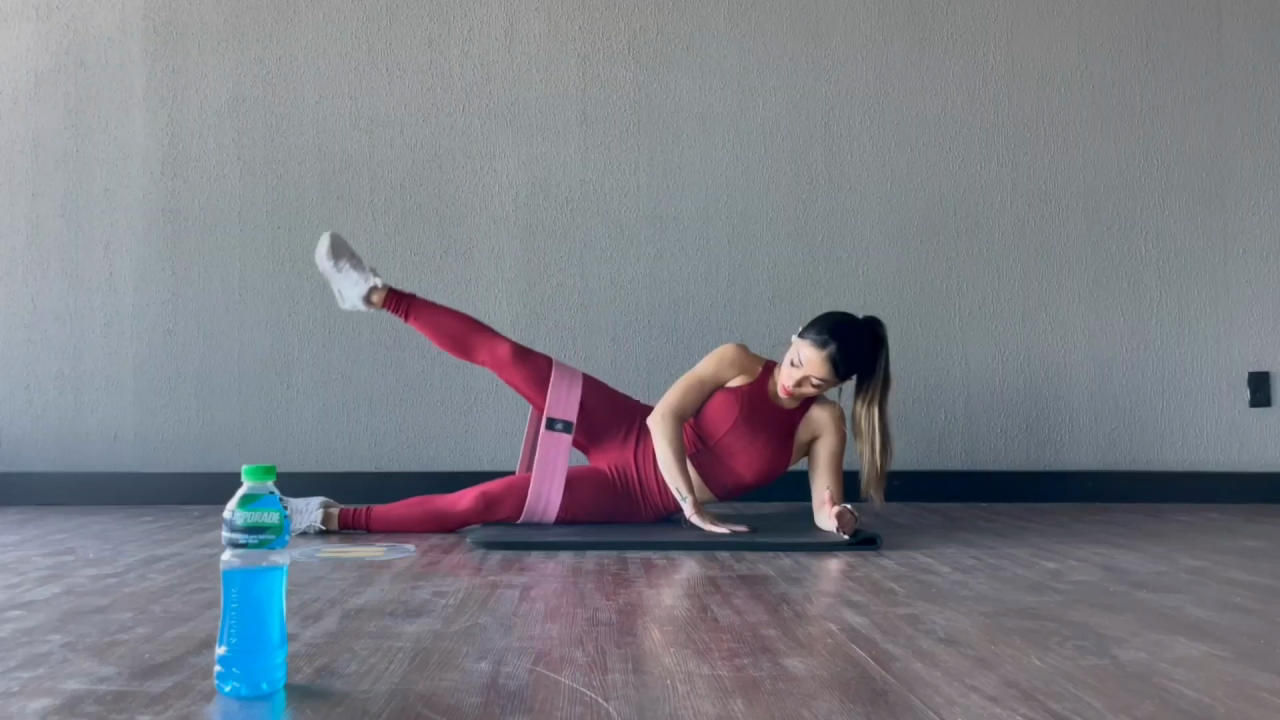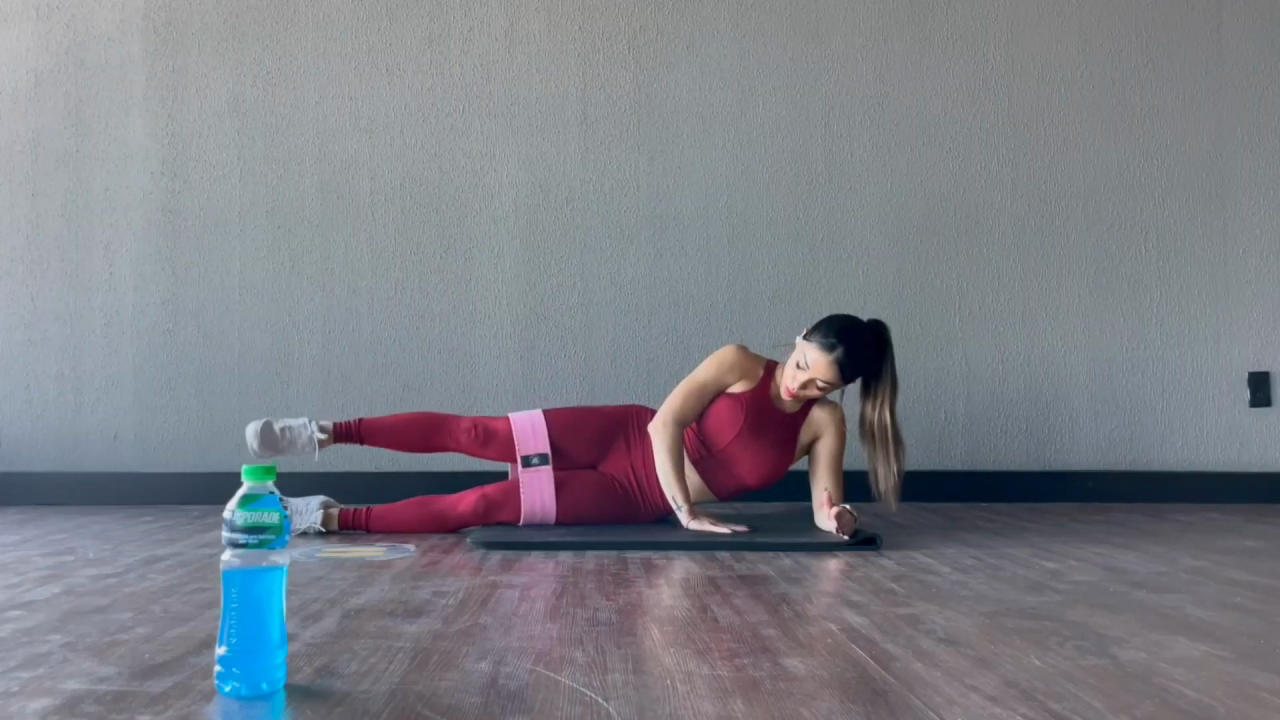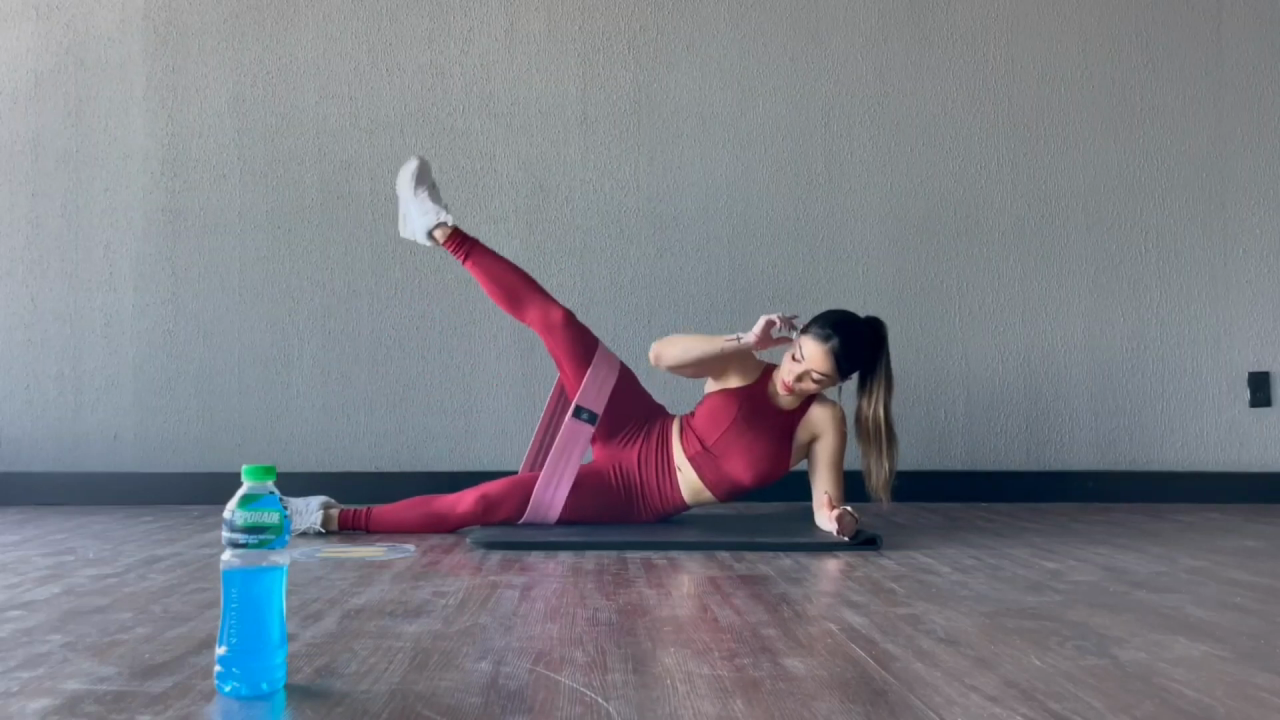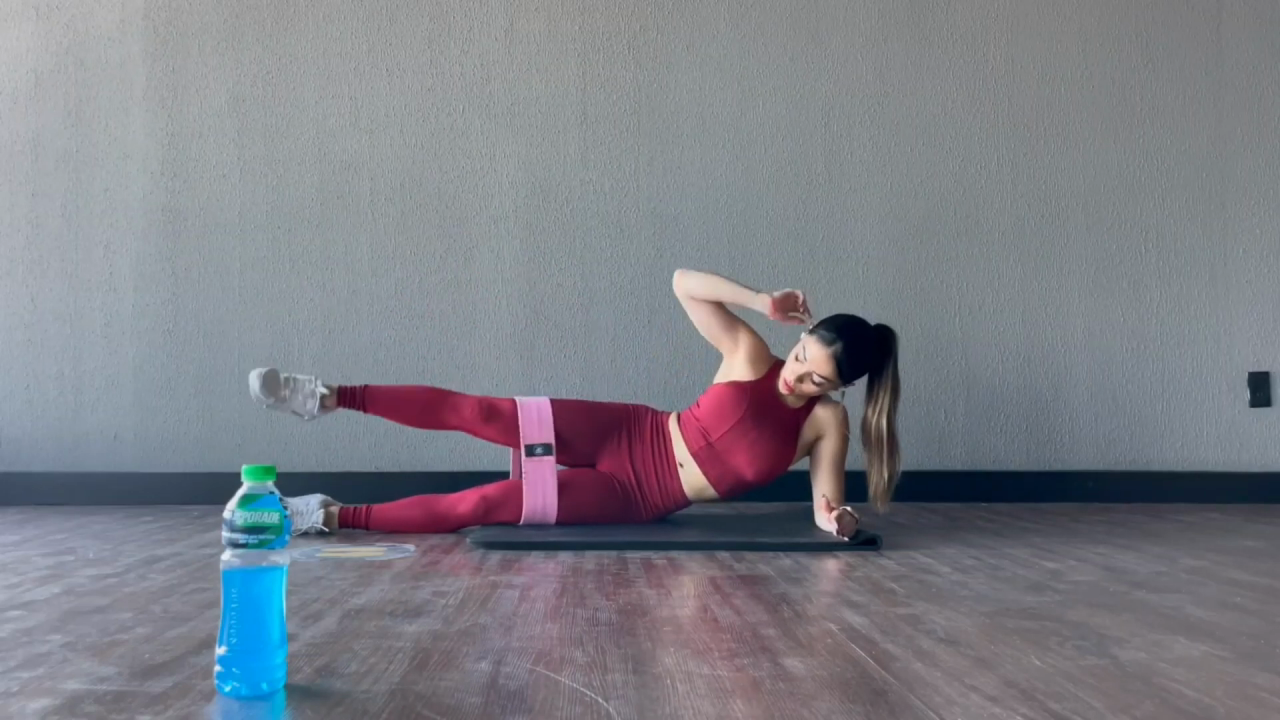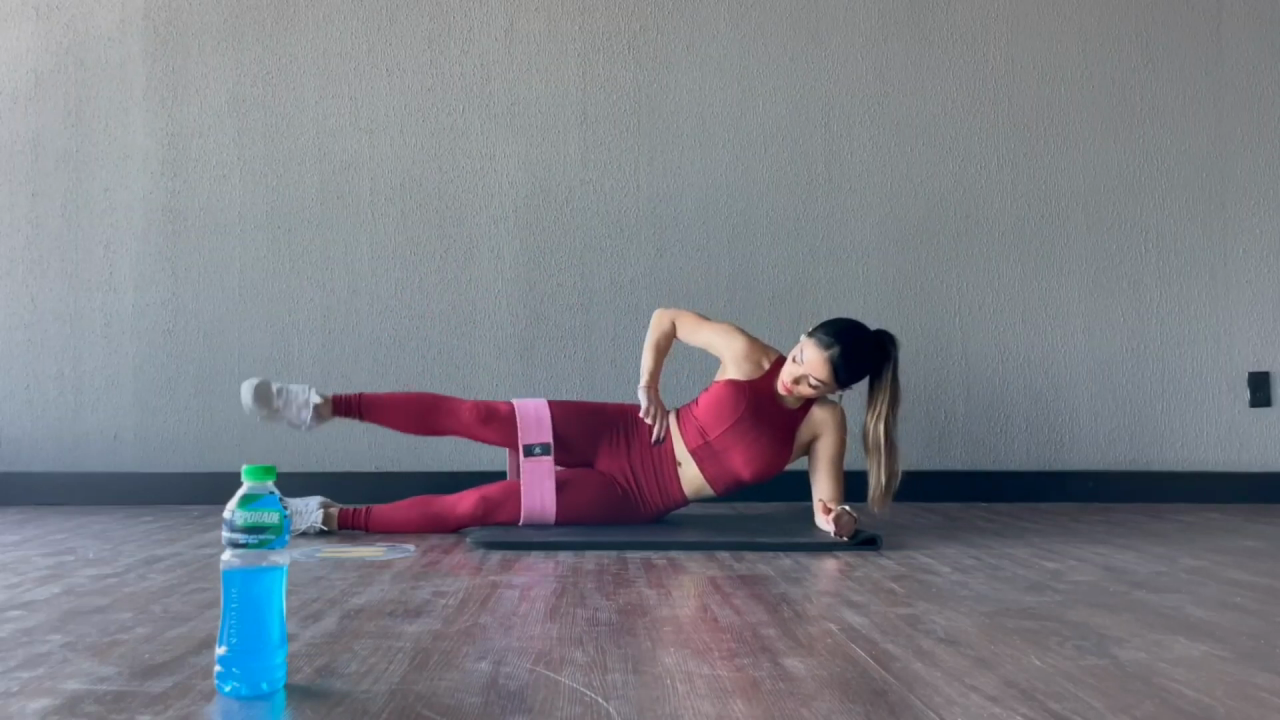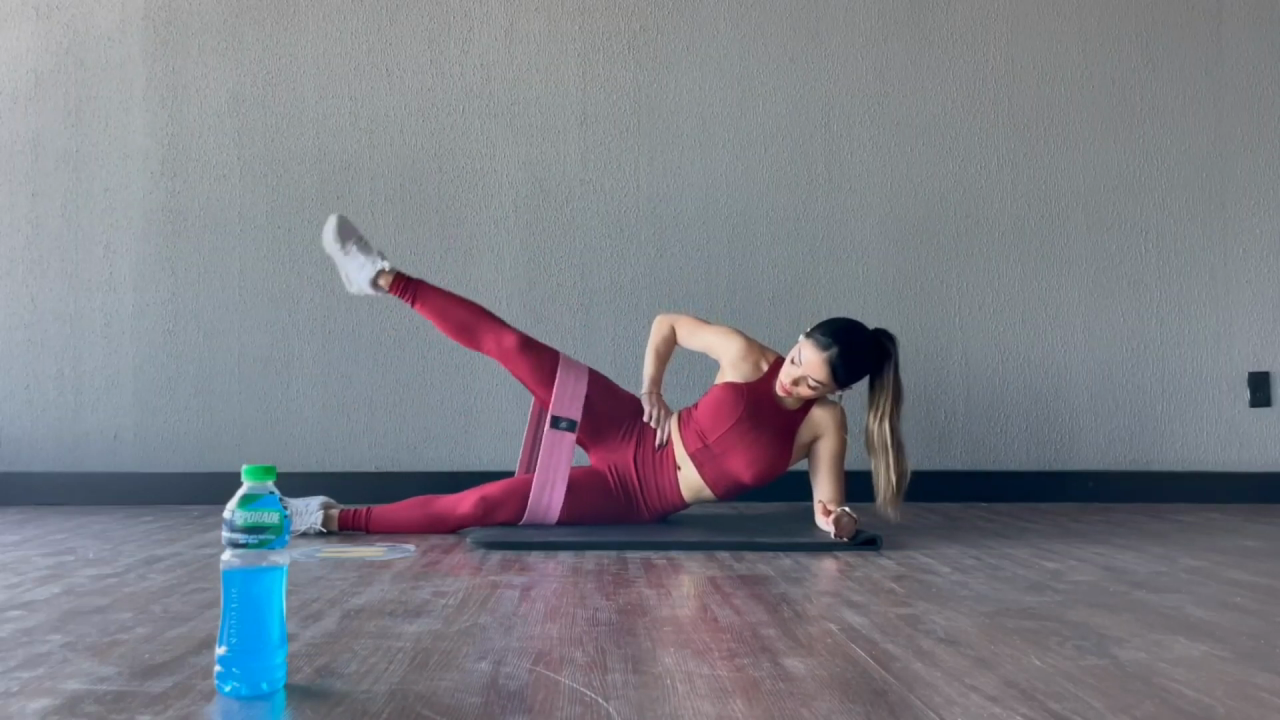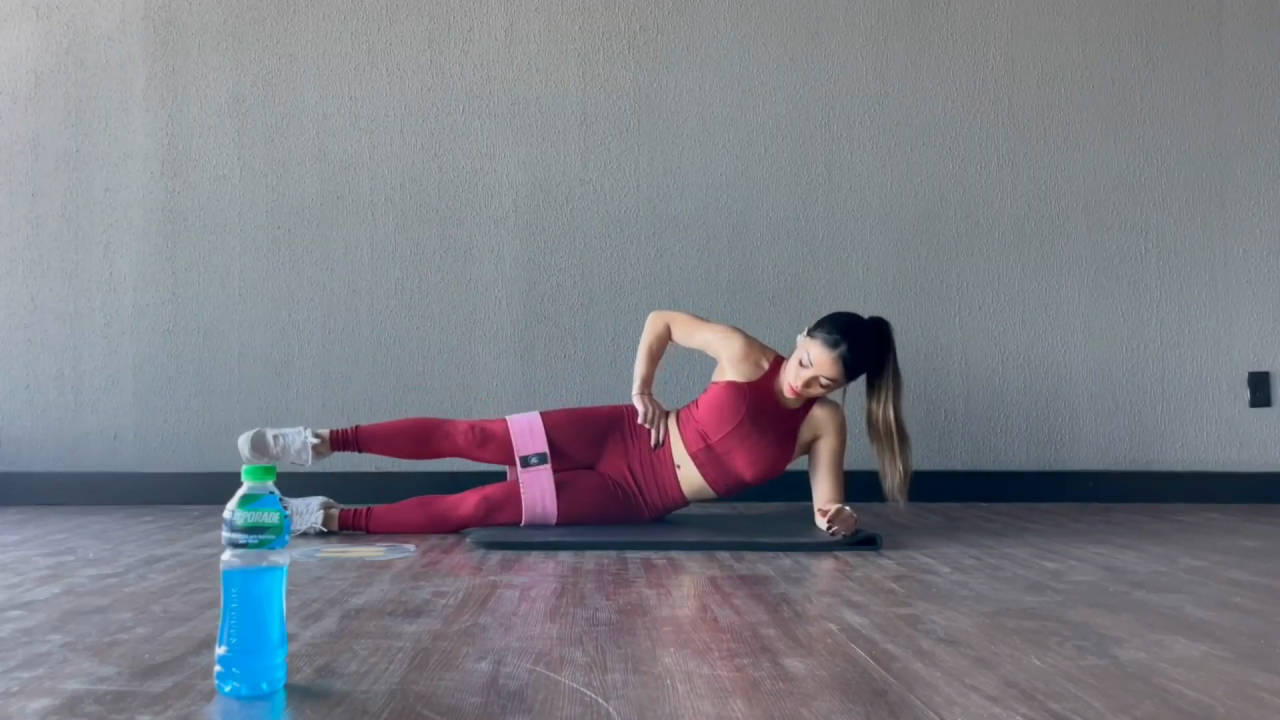
dt=0.7s
person 1, frame 1
left shoulder: (822, 422)
right shoulder: (739, 362)
left elbow: (824, 512)
right elbow: (663, 417)
left wrist: (835, 515)
right wrist: (692, 504)
left hip: (638, 500)
right hip: (632, 442)
left knee: (486, 502)
right knee: (506, 358)
left ankle: (333, 516)
right ankle: (378, 294)
person 1, frame 2
left shoulder: (825, 423)
right shoulder: (739, 363)
left elbow: (826, 509)
right elbow: (666, 424)
left wrist: (837, 519)
right wrist: (687, 511)
left hip: (637, 498)
right hip: (626, 440)
left knee: (488, 505)
right knee: (476, 433)
left ankle: (332, 516)
right ankle: (325, 433)
person 1, frame 3
left shoulder: (823, 421)
right shoulder: (744, 368)
left elbow: (827, 508)
right elbow: (660, 354)
left wrist: (836, 518)
right wrist: (744, 342)
left hip: (635, 499)
right hip: (638, 441)
left knee: (484, 504)
right knee: (558, 324)
left ankle: (336, 519)
right ankle: (439, 229)
person 1, frame 4
left shoulder: (827, 423)
right shoulder: (750, 355)
left elbow: (828, 506)
right elbow: (683, 279)
left wrist: (837, 518)
right wrist: (759, 301)
left hip: (635, 499)
right hip: (627, 437)
left knee: (484, 506)
right knee: (477, 412)
left ankle: (333, 514)
right ankle: (330, 397)
person 1, frame 5
left shoulder: (824, 422)
right shoulder: (748, 354)
left elbow: (827, 510)
right elbow: (667, 318)
left wrist: (836, 519)
right wrist: (647, 385)
left hip: (634, 497)
right hip: (621, 439)
left knee: (484, 505)
right knee: (476, 417)
left ankle: (331, 516)
right ankle: (324, 407)
person 1, frame 6
left shoulder: (825, 422)
right shoulder: (746, 355)
left elbow: (829, 510)
right elbow: (667, 325)
left wrist: (835, 520)
right wrist: (652, 384)
left hip: (634, 497)
right hip: (630, 431)
left knee: (483, 506)
right knee: (512, 347)
left ankle: (336, 517)
right ankle: (383, 277)
person 1, frame 7
left shoulder: (824, 421)
right shoulder: (744, 354)
left elbow: (827, 507)
right elbow: (661, 321)
left wrist: (836, 518)
right wrist: (641, 391)
left hip: (635, 499)
right hip: (620, 439)
left knee: (487, 507)
right knee: (469, 436)
left ankle: (332, 517)
right ankle: (324, 441)
